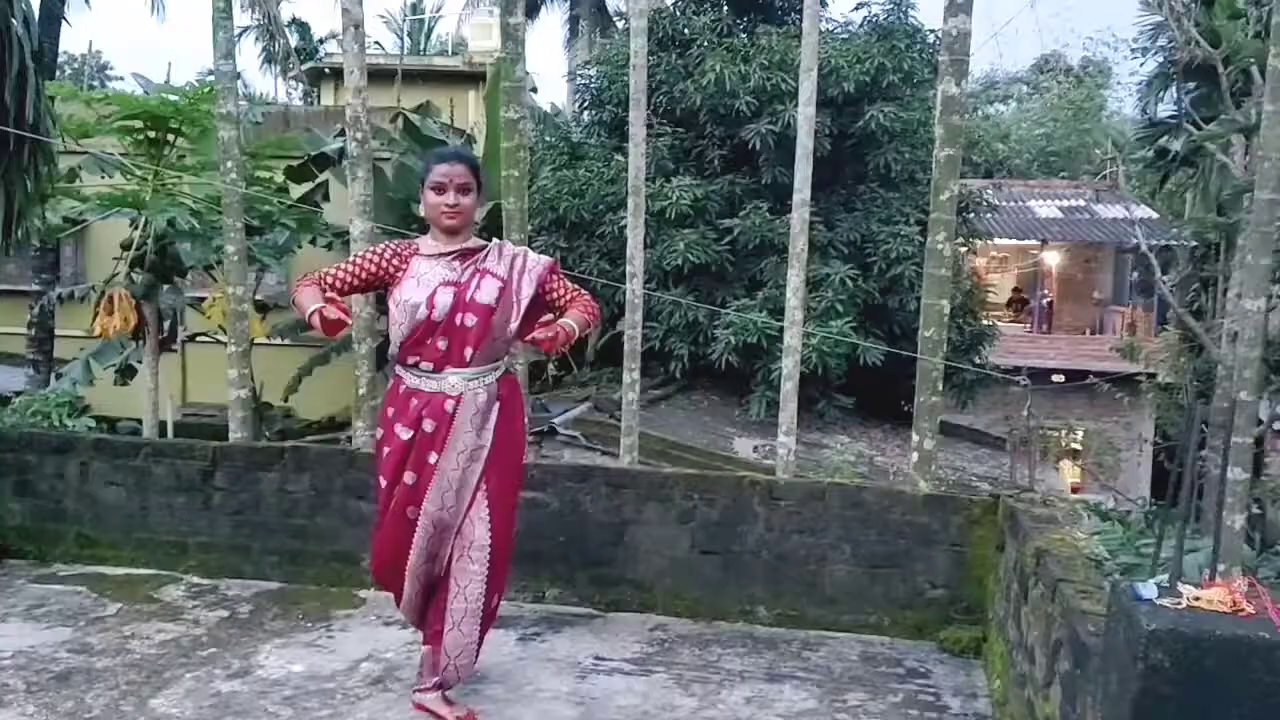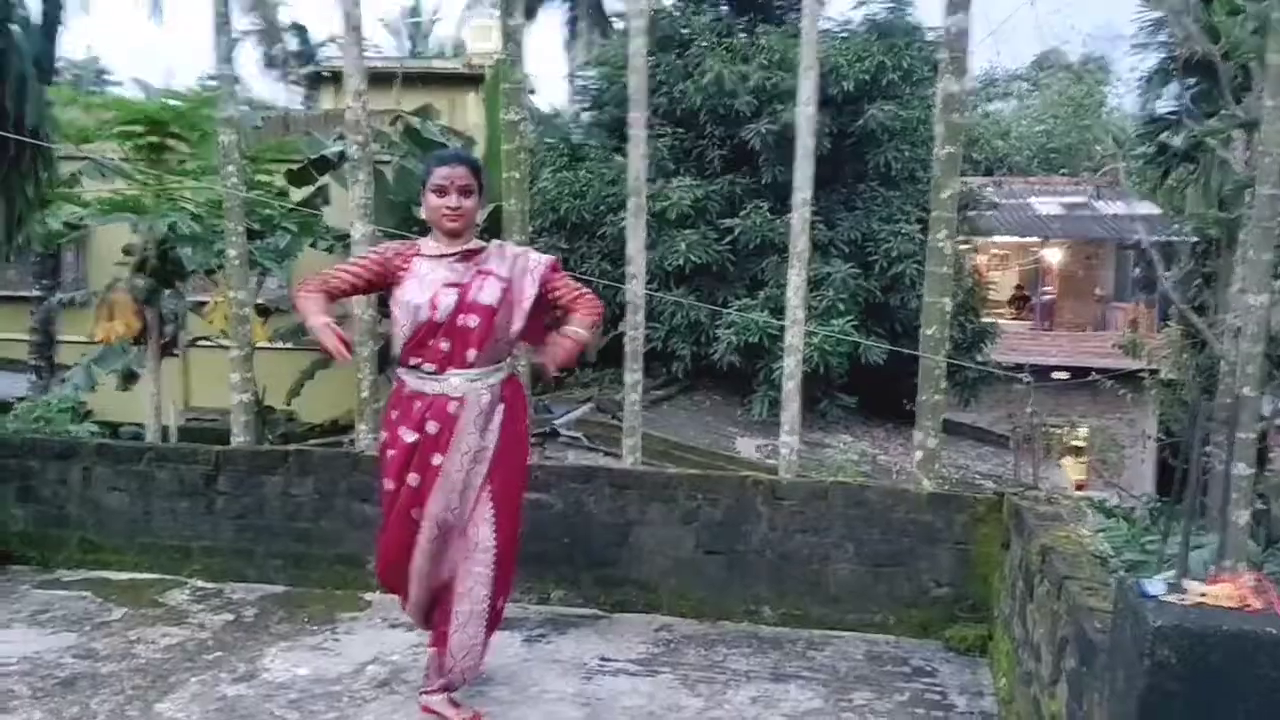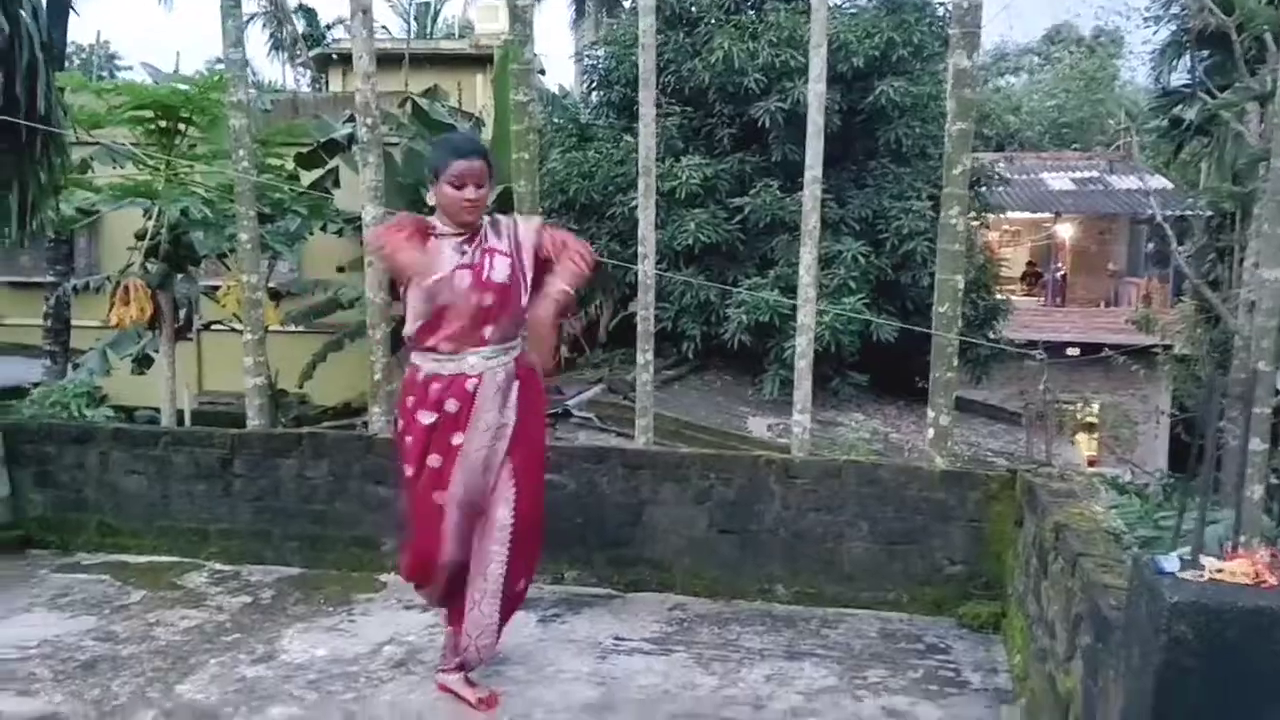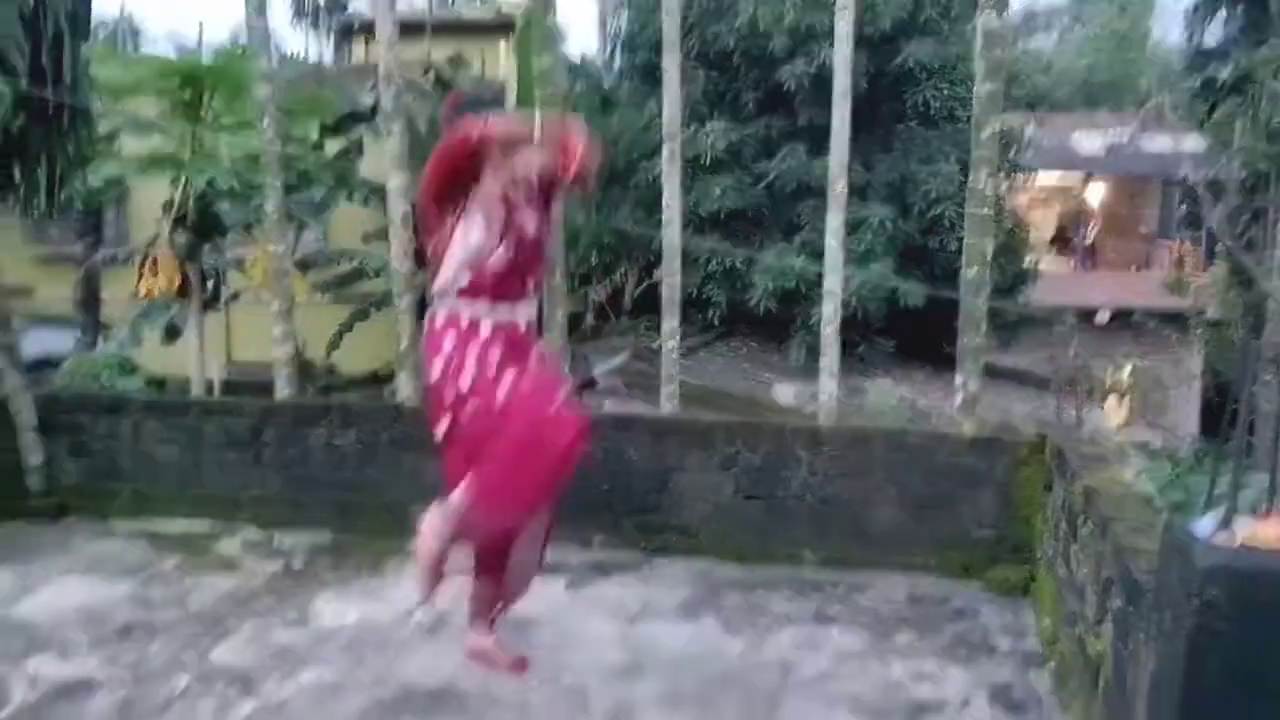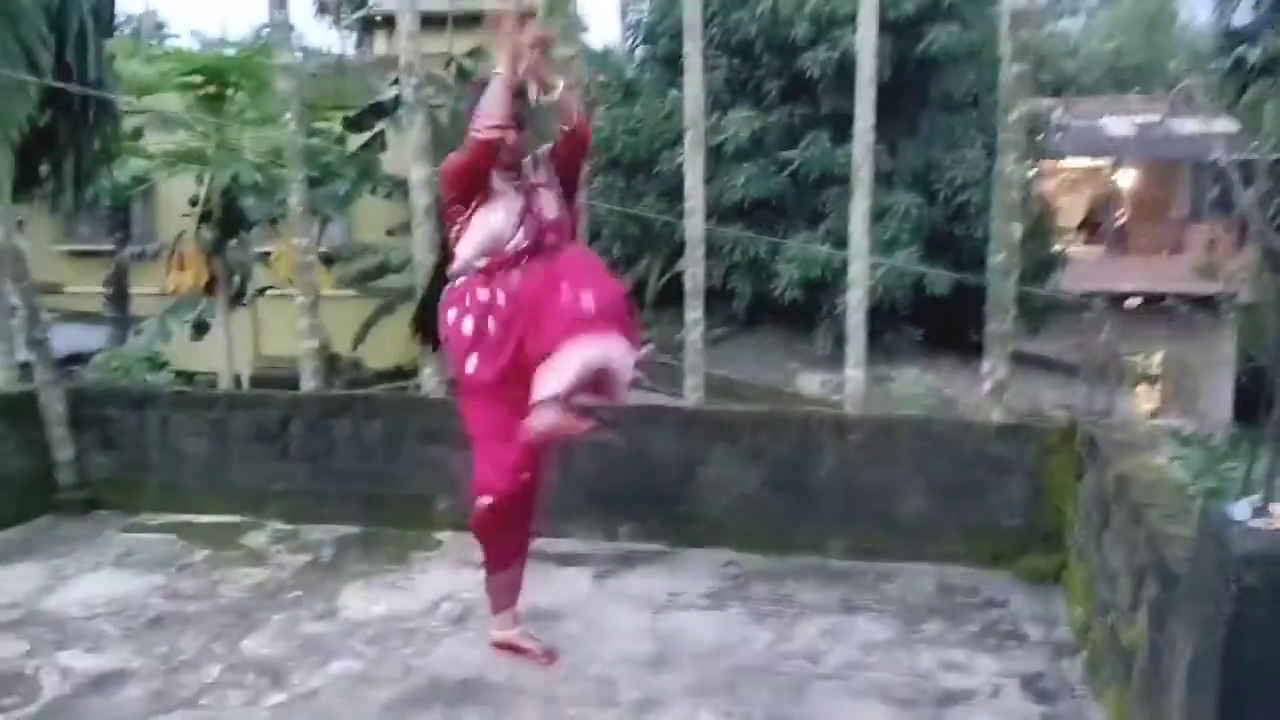
dt=0.2s
person 1, frame 1
left shoulder: (513, 263)
right shoulder: (397, 258)
left elbow: (582, 303)
right elbow: (311, 284)
left wrist: (565, 327)
right wrist: (318, 310)
left hip: (483, 419)
right hip: (415, 416)
left knee: (473, 544)
right knee: (410, 536)
person 1, frame 2
left shoulder: (515, 263)
right shoulder: (399, 259)
left elbow: (585, 303)
right elbow: (315, 287)
left wrist: (570, 341)
right wrist: (322, 325)
left hip: (488, 419)
right hip: (419, 417)
left knee: (479, 545)
right knee: (417, 535)
person 1, frame 3
left shoulder: (516, 233)
right shoulder: (417, 236)
left elbow: (576, 252)
right elbow: (385, 240)
left wrist: (549, 304)
right wrist: (440, 292)
left hip: (506, 394)
right hip: (436, 396)
left knee: (499, 527)
right knee: (441, 520)
left ankle: (456, 662)
right ankle: (446, 610)
person 1, frame 4
left shoulder: (527, 186)
right shoulder: (445, 192)
left elbow: (576, 158)
right elbow: (465, 136)
left wrist: (558, 153)
right wrist: (540, 136)
left hip: (515, 340)
right hip: (464, 341)
left knee: (514, 493)
right knee: (552, 431)
left ankle: (481, 628)
right ankle: (443, 520)
person 1, frame 5
left shoulder: (551, 173)
right shoulder: (462, 175)
left elbow: (578, 130)
right elbow: (484, 141)
left wrist: (541, 65)
right wrist: (506, 62)
left hip: (535, 330)
right hip: (482, 318)
left knee: (514, 472)
right knee: (569, 307)
left ankle: (504, 621)
